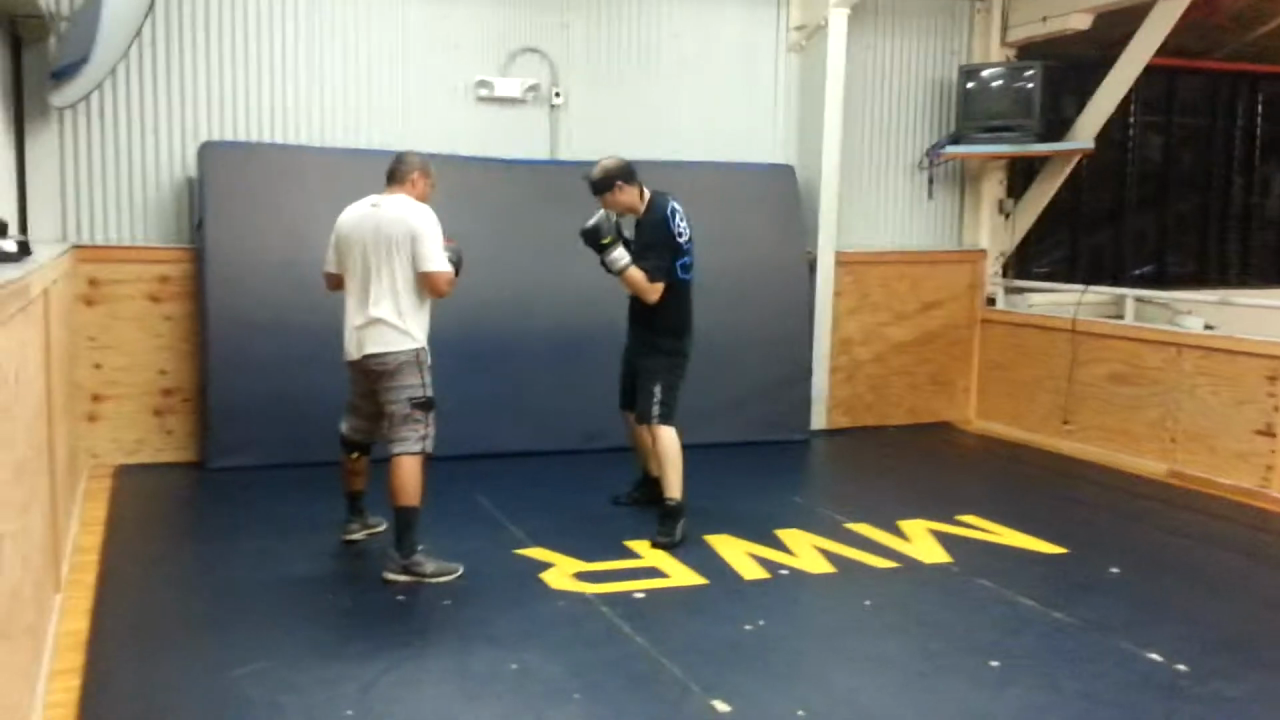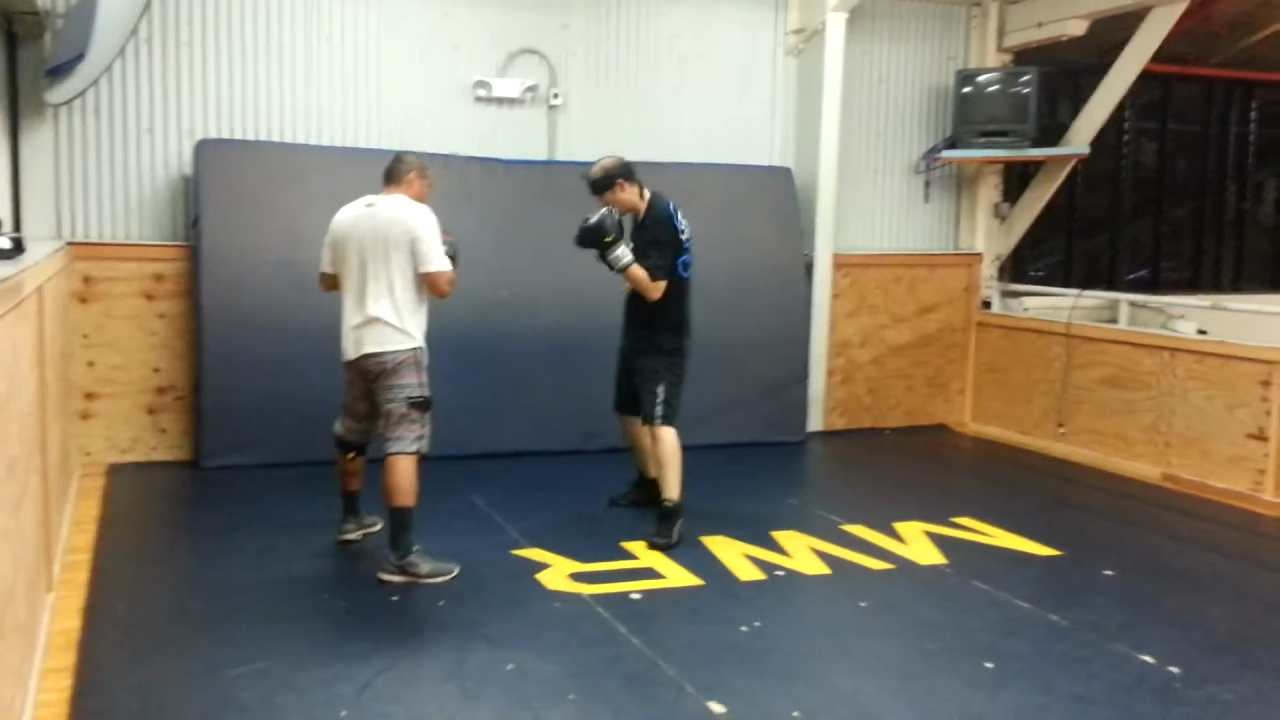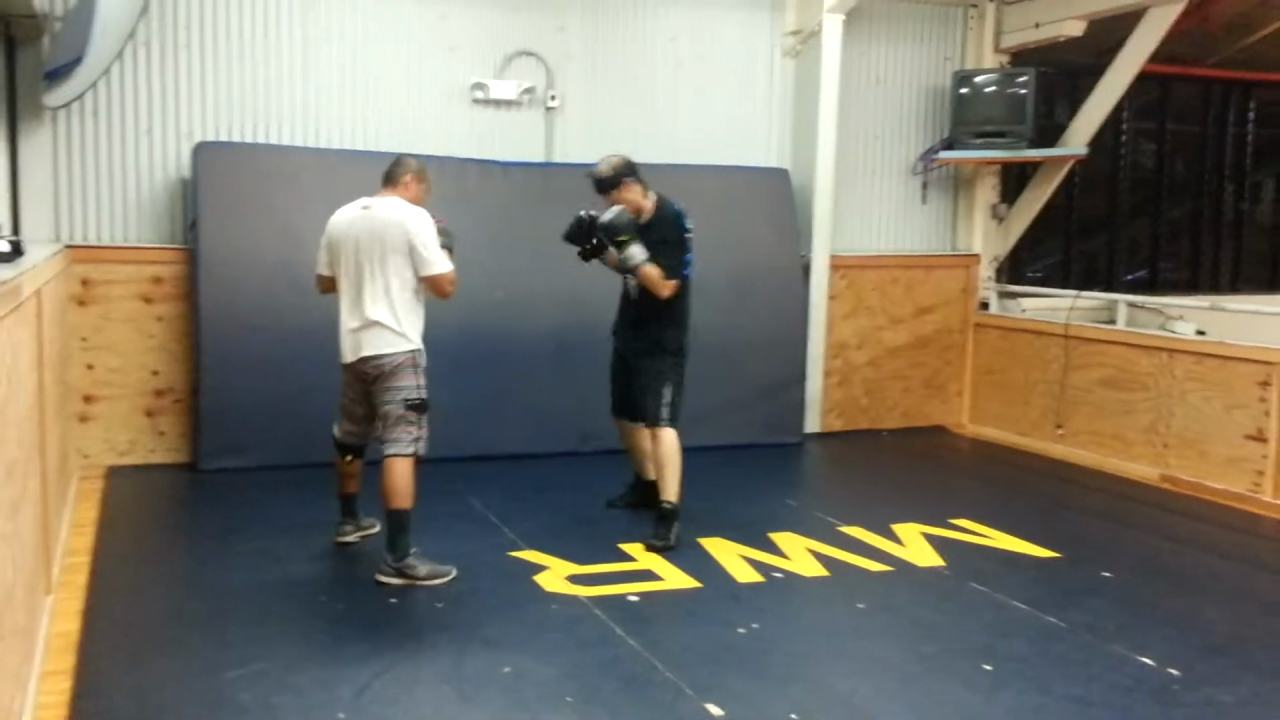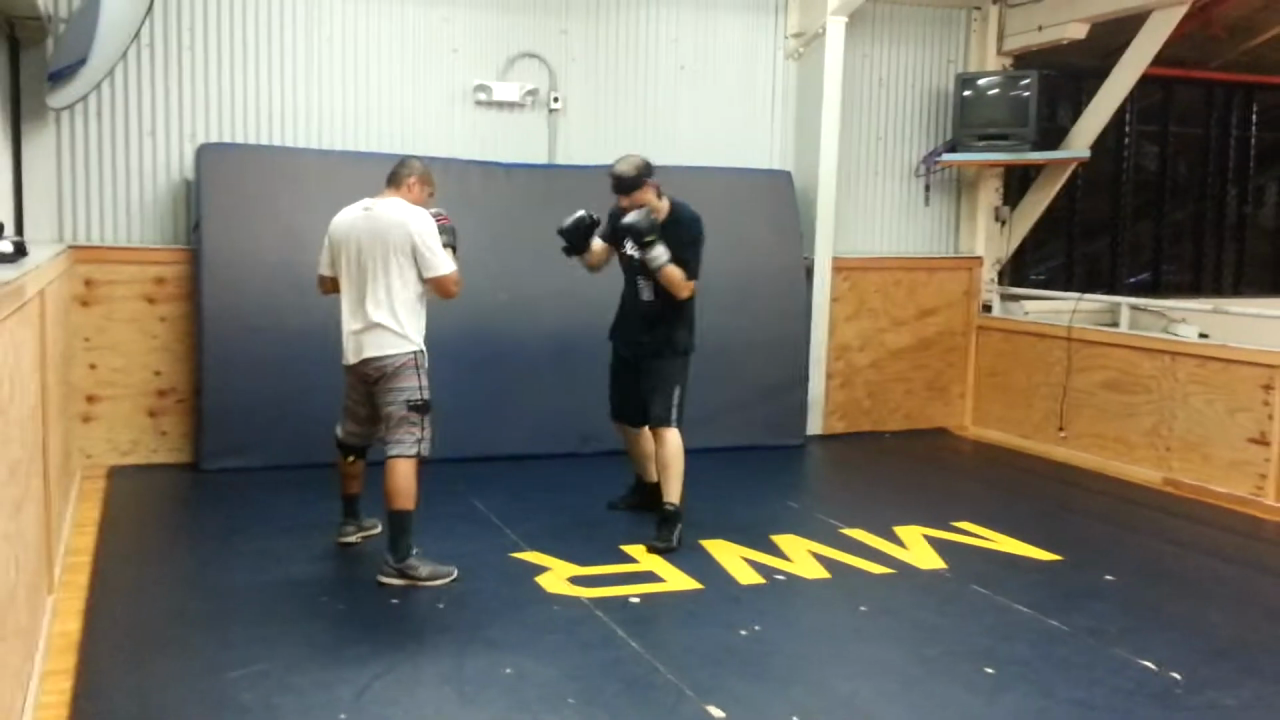
dt=0.1s
person 1, frame 1
left shoulder: (350, 216)
right shoulder: (418, 215)
left elbow: (334, 279)
right elbow: (439, 286)
right wrist: (449, 262)
left hip: (360, 345)
right hip: (400, 348)
left knee: (357, 436)
right knee: (410, 444)
left ankle: (355, 518)
right ankle: (404, 555)
person 1, frame 2
left shoulder: (345, 216)
right shoulder: (416, 215)
left elbow: (328, 281)
right elbow: (442, 286)
right wrist: (444, 256)
left hip: (357, 346)
right hip: (398, 347)
left knee: (353, 436)
right knee: (404, 445)
left ankle: (352, 518)
right ankle: (401, 556)
person 1, frame 3
left shoulder: (341, 219)
right shoulder: (413, 217)
left elbow: (325, 283)
right elbow: (445, 286)
right wrist: (443, 251)
left hip: (355, 349)
right hip: (396, 349)
left knee: (351, 438)
right knee: (401, 447)
left ankle: (349, 520)
right ankle: (398, 558)
person 1, frame 4
left shoulder: (342, 220)
right shoulder: (416, 219)
left elbow: (326, 283)
right elbow: (449, 287)
right wrist: (446, 245)
left hip: (356, 349)
right hip: (398, 351)
left knee: (353, 440)
right knee: (405, 448)
left ankle: (352, 520)
right ankle: (400, 559)
person 2, frame 1
left shoulder: (656, 221)
right shoulder: (655, 205)
left elbow: (650, 292)
left wrist: (611, 249)
right wrist: (616, 244)
left hip: (663, 339)
right hip: (647, 334)
left knee: (656, 419)
right knee: (633, 411)
left ankle: (674, 510)
right ankle: (652, 482)
person 2, frame 2
left shoulder: (660, 218)
right shoulder: (635, 214)
left elbow: (654, 288)
left wrist: (615, 246)
right wrist: (605, 243)
left hip: (663, 340)
right hip: (638, 333)
left knee: (658, 420)
right knee: (629, 412)
left ankle: (671, 511)
right ankle: (650, 483)
person 2, frame 3
left shoulder: (668, 218)
right shoulder: (633, 215)
left elbow: (664, 287)
left wrist: (626, 244)
right wrist: (597, 246)
left hip: (662, 341)
right hip: (631, 334)
left knee: (659, 422)
right knee: (627, 415)
left ankle: (669, 513)
right ankle: (647, 485)
person 2, frame 4
left shoulder: (685, 220)
right shoulder: (623, 215)
left elbow: (684, 289)
right elbow: (595, 261)
left wrist: (652, 245)
right wrist: (578, 238)
left hip: (668, 344)
right hip: (628, 338)
left knee: (663, 424)
right knee: (628, 419)
left ankle: (672, 515)
right ankle: (649, 487)
